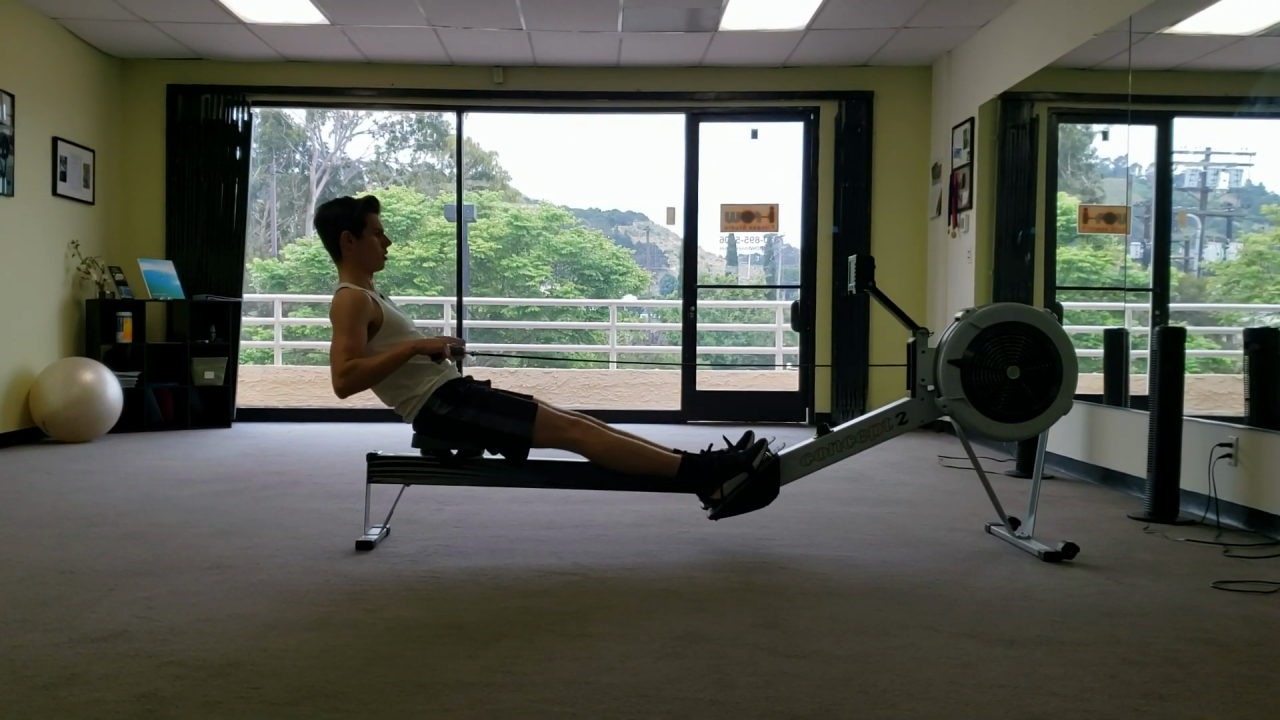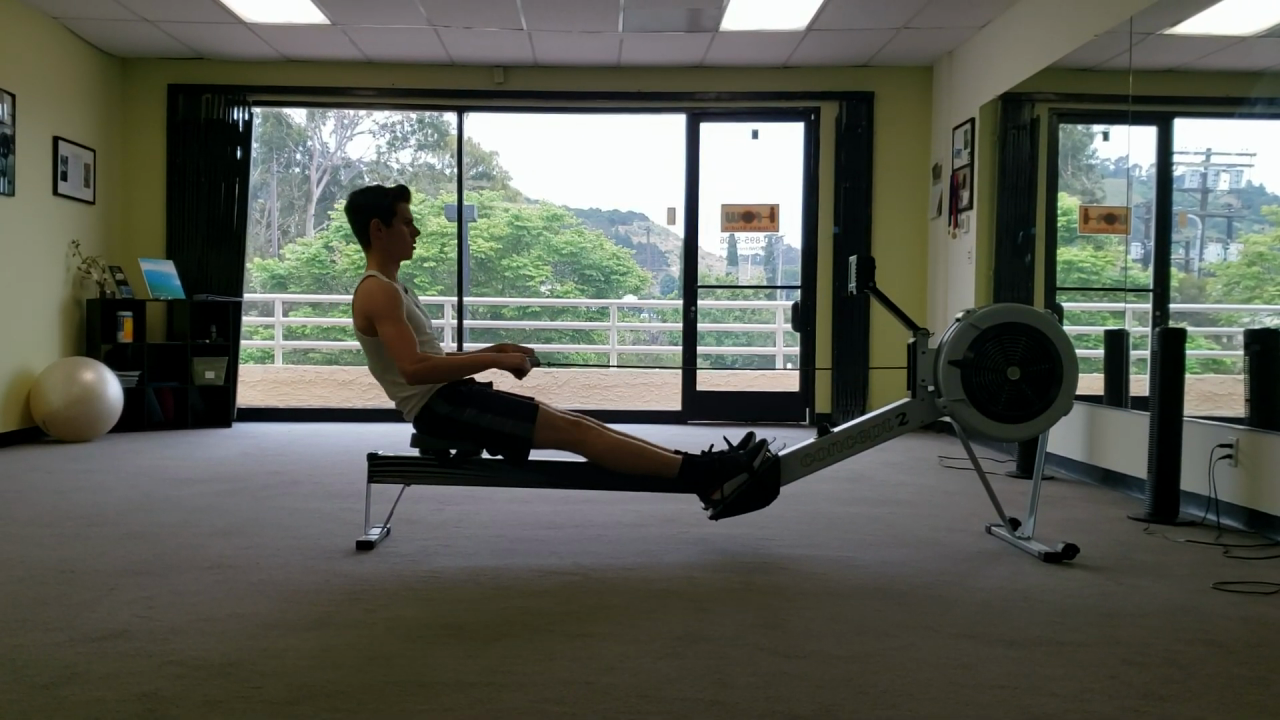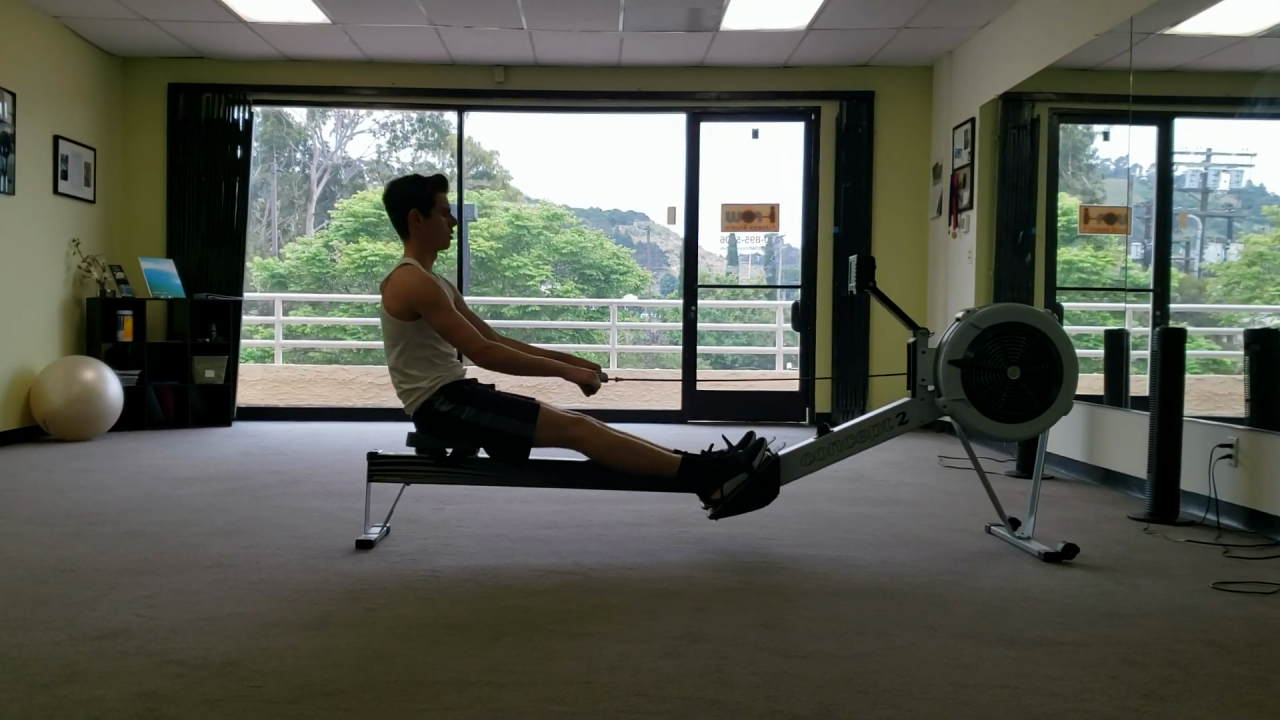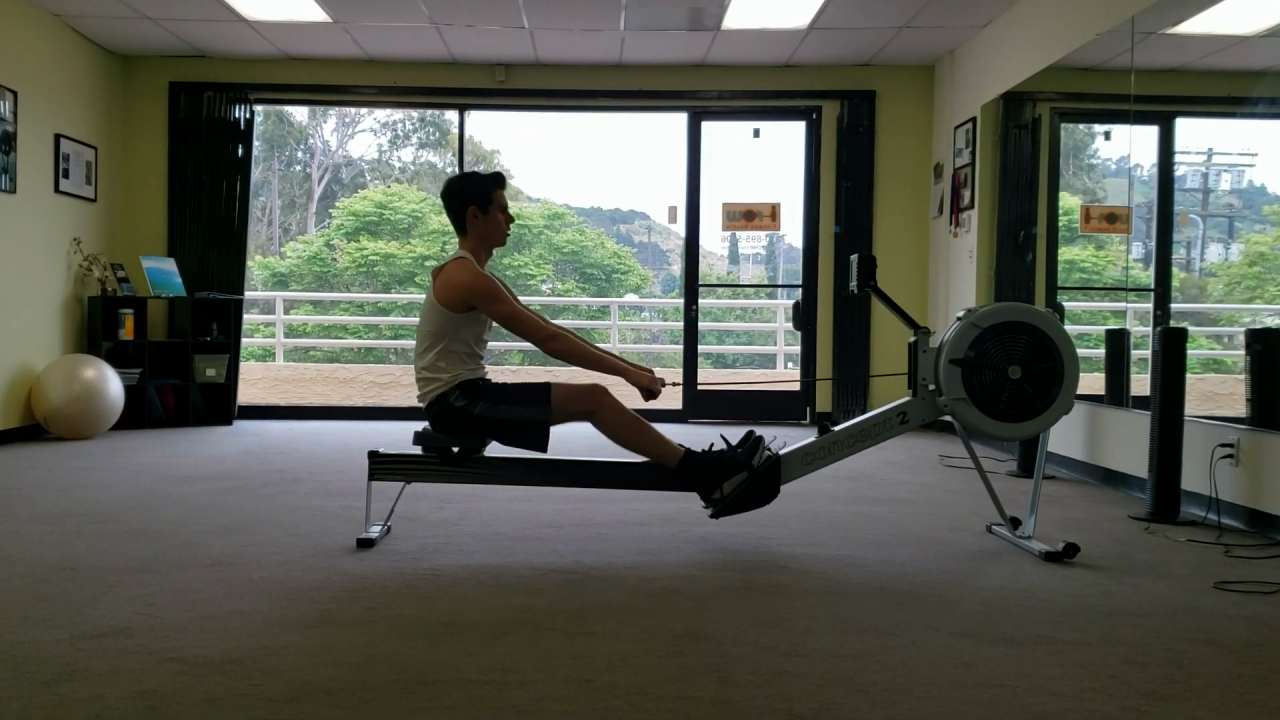
dt=0.3s
person 1, frame 1
left shoulder: (368, 297)
right shoulder: (351, 301)
right elbow: (344, 380)
left wrist: (432, 348)
right wrist: (414, 345)
left hip: (453, 392)
right hip: (441, 406)
left knee: (577, 422)
right knee: (571, 431)
left ankle: (698, 466)
right ankle: (699, 474)
person 1, frame 2
left shoulder: (392, 288)
right shoulder: (377, 292)
right elbow: (414, 369)
left wrist: (492, 352)
right wrist: (491, 358)
left hip: (450, 398)
right hip: (440, 407)
left knee: (576, 422)
right knee: (573, 430)
left ankle: (701, 467)
right ankle: (702, 474)
person 1, frame 3
left shoulder: (431, 281)
right shoulder: (412, 281)
left elbow: (497, 341)
right elbow: (483, 353)
left wrist: (566, 359)
right wrist: (564, 371)
left hip: (454, 398)
right hip: (441, 406)
left knee: (579, 422)
right knee: (575, 429)
left ankle: (699, 468)
right ankle: (703, 475)
person 1, frame 4
left shoulder: (472, 272)
right shoulder: (466, 277)
left elbow: (550, 333)
right elbow: (549, 340)
left wrist: (626, 367)
right wrist: (630, 372)
left hip: (467, 397)
right hip: (456, 404)
left knee: (594, 398)
right knee: (594, 398)
left ankle: (700, 468)
right ankle: (702, 472)
